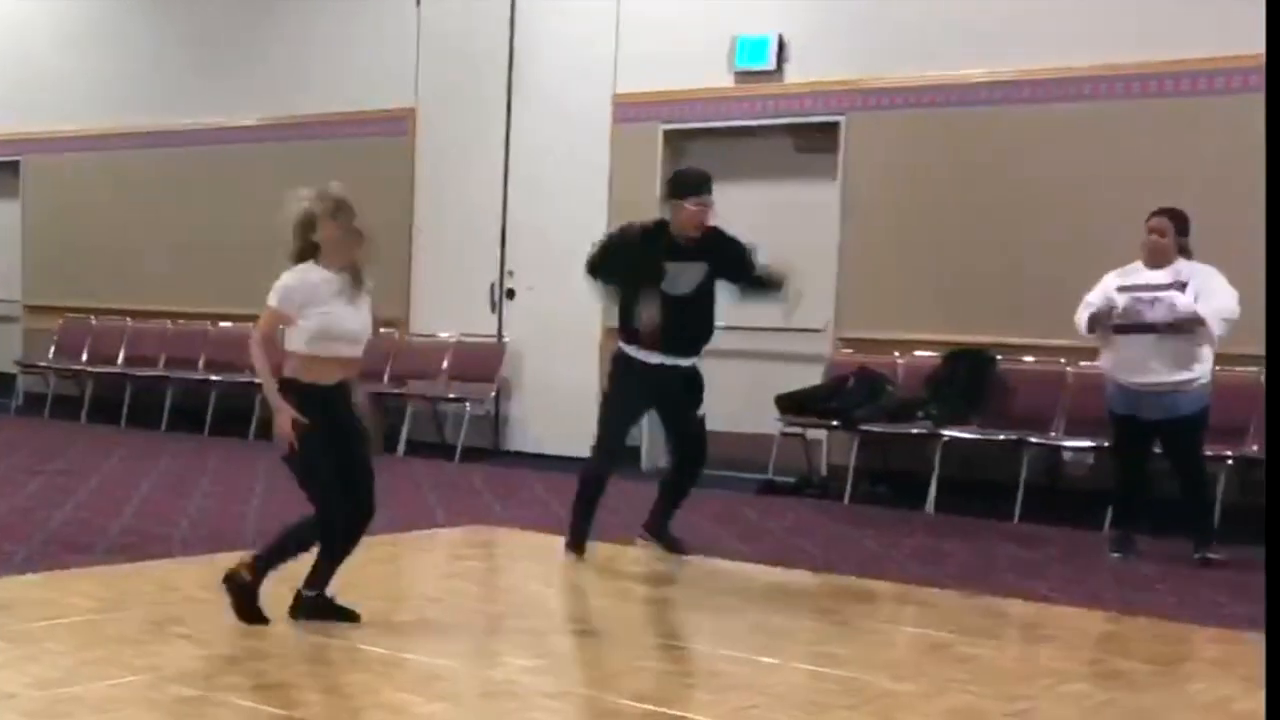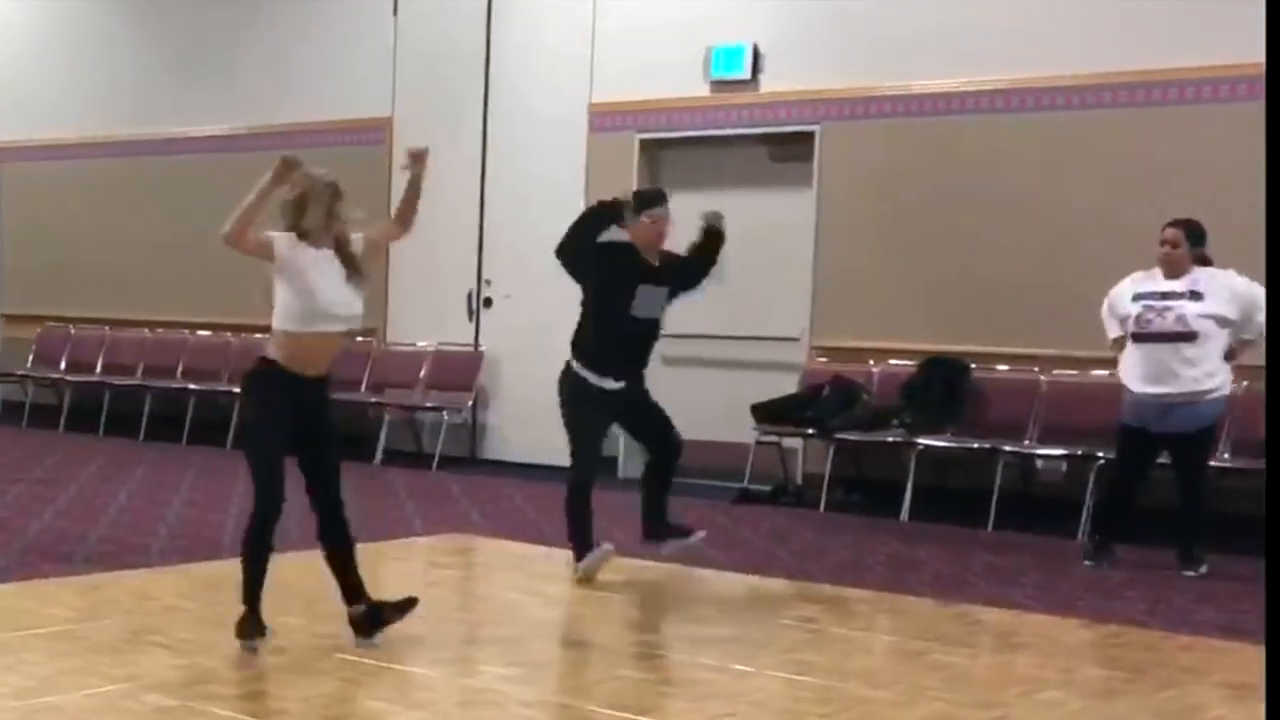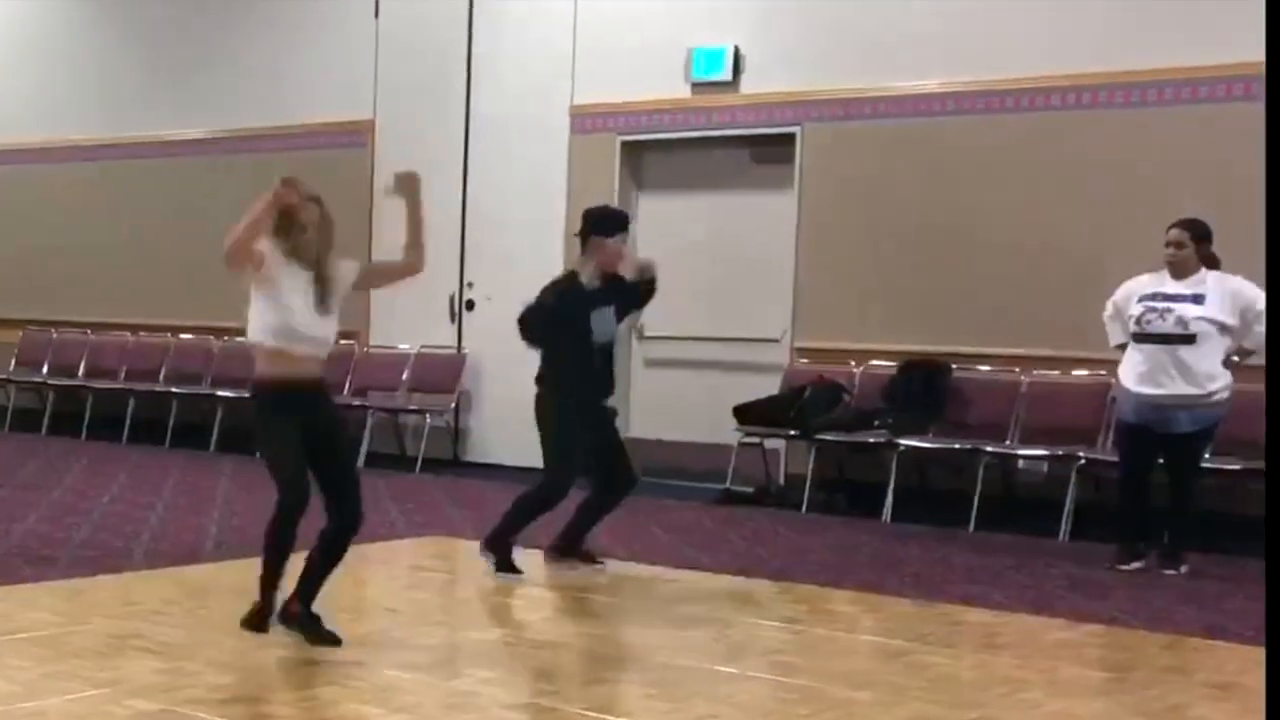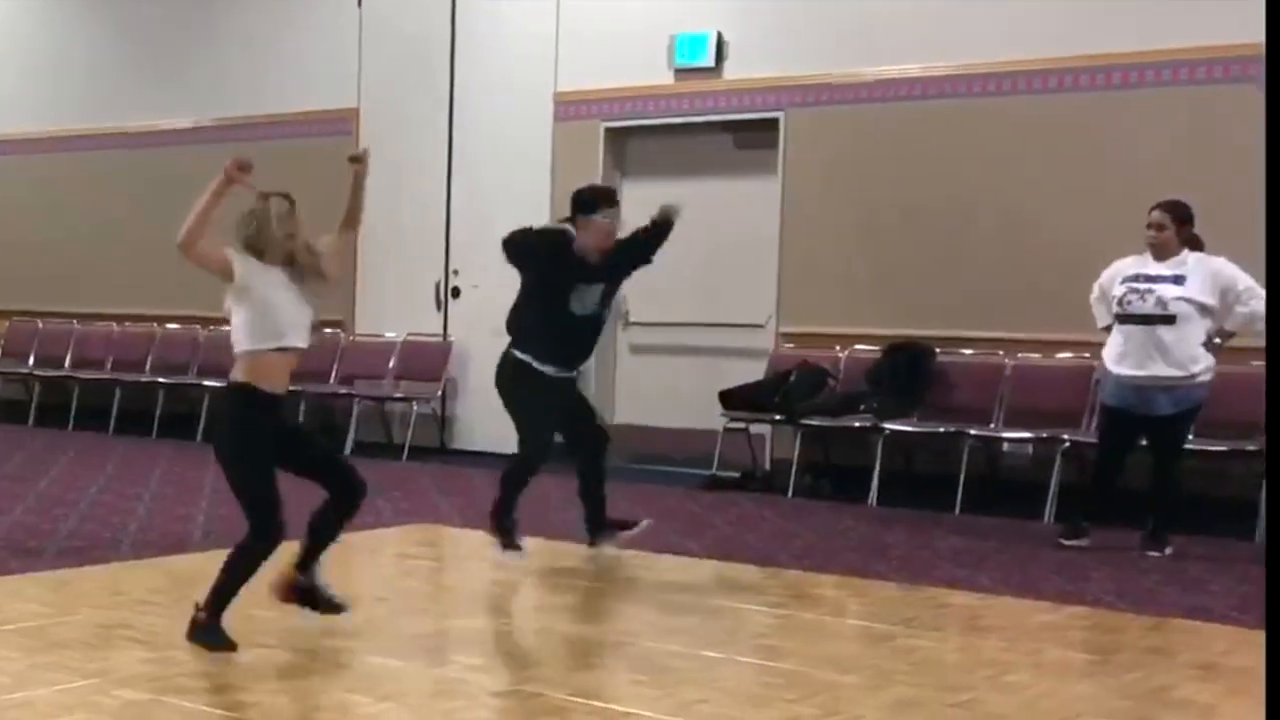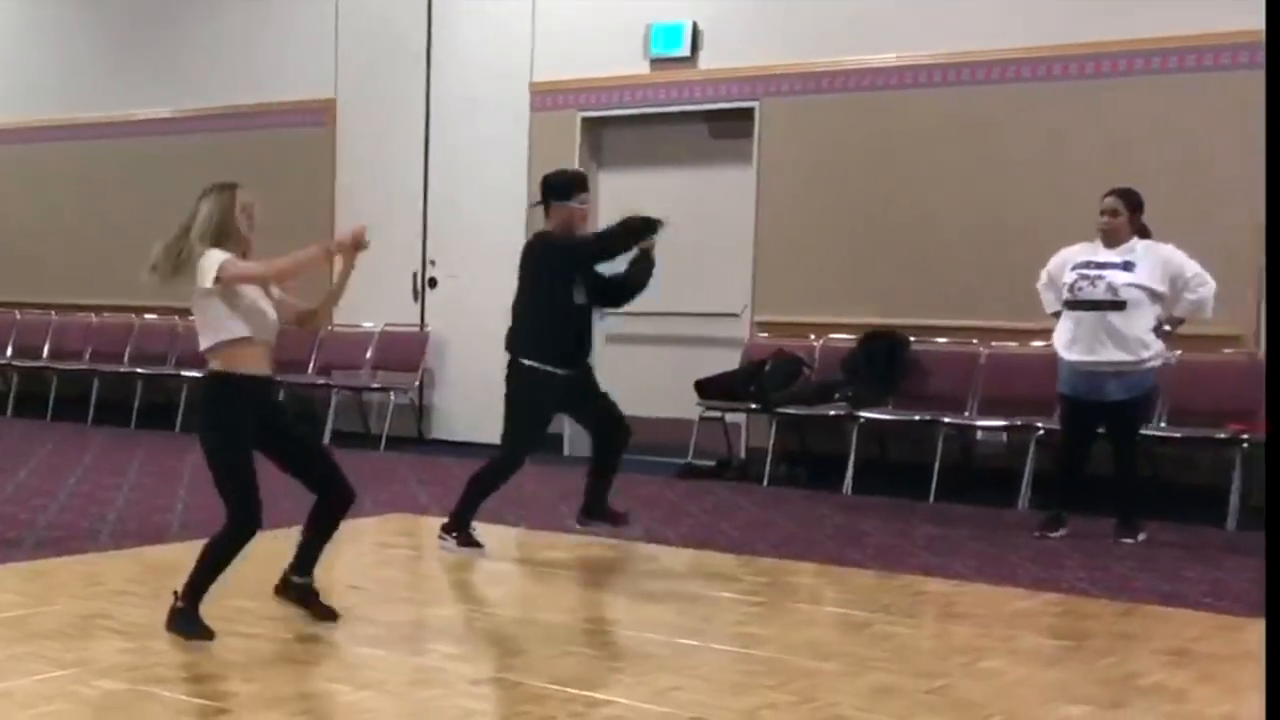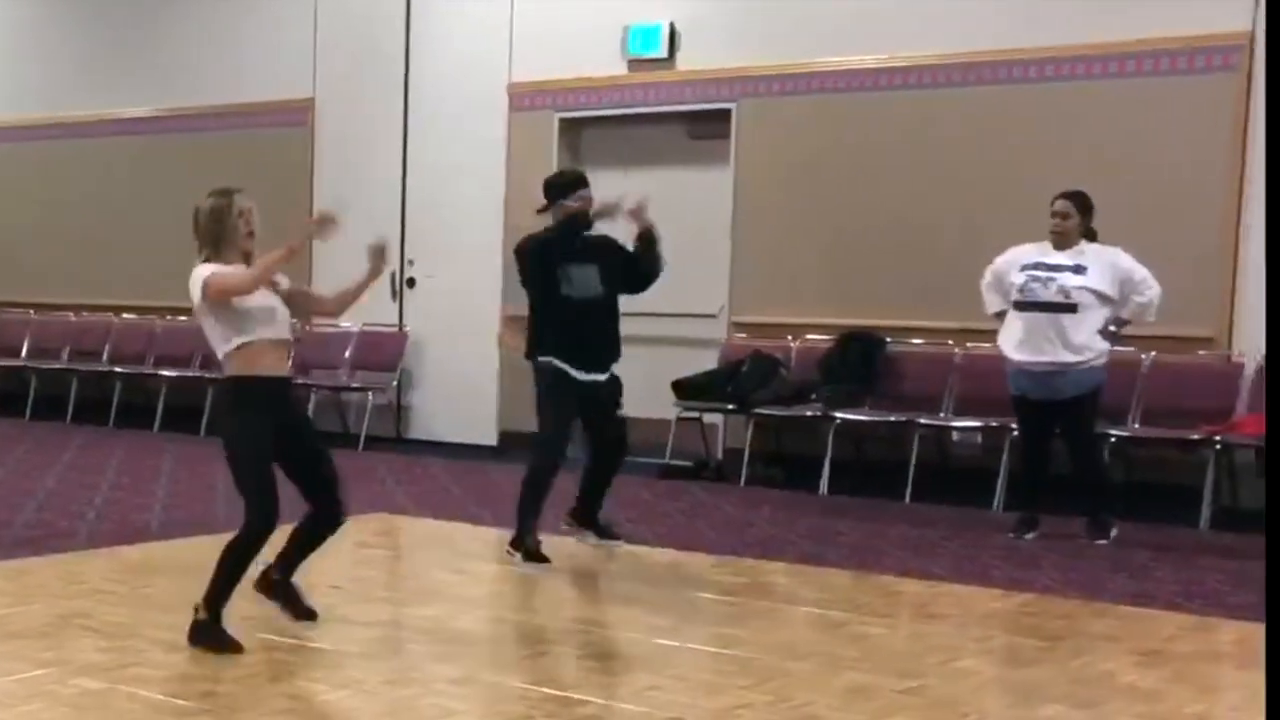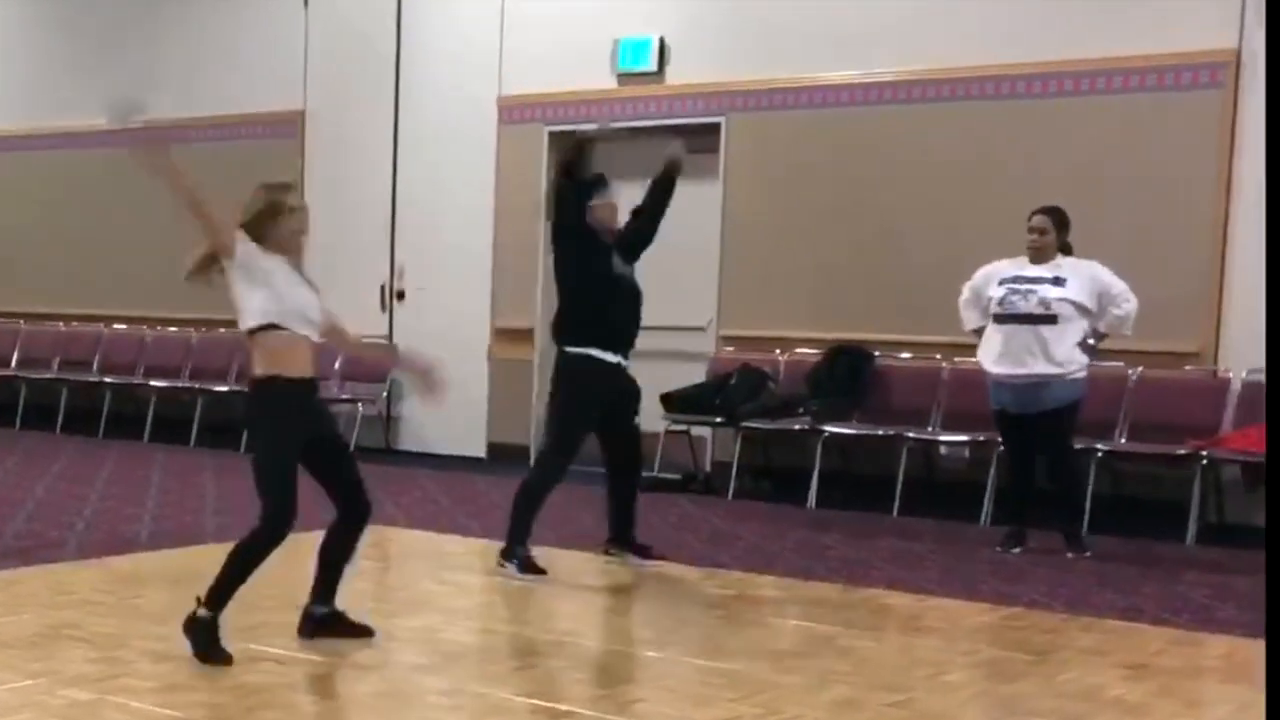
dt=0.4s
person 1, frame 1
left shoulder: (355, 278)
right shoulder: (298, 282)
right elbow: (258, 345)
left wrist: (360, 402)
right wrist: (278, 407)
left hip: (339, 401)
right hip: (301, 402)
left knee: (359, 506)
right knee: (331, 510)
left ankle: (311, 594)
right ankle: (247, 575)
person 1, frame 2
left shoulder: (348, 248)
right shoulder: (287, 249)
left elbow: (400, 225)
right elbow: (232, 237)
left wrist: (416, 176)
right wrist: (273, 180)
left hip: (312, 390)
right hip: (272, 385)
left knee: (329, 506)
right knee: (269, 502)
left ankle: (362, 609)
right ankle: (251, 610)
person 1, frame 3
left shoulder: (337, 274)
right shoulder: (265, 260)
left elbow: (412, 265)
right elbow: (231, 253)
left wrist: (412, 203)
right wrist: (272, 201)
left hip: (317, 402)
right hip: (275, 404)
left knee: (348, 515)
right knee: (293, 501)
left ankle: (298, 607)
right ankle: (266, 599)
person 1, frame 4
left shoulder: (300, 269)
right shoulder: (242, 268)
left elbow: (346, 231)
right elbow: (186, 245)
left wrist: (358, 179)
right wrist: (224, 185)
left hip: (275, 414)
right hip: (241, 412)
left knee: (349, 487)
right knee: (267, 526)
left ankle: (301, 578)
right ankle: (206, 617)
person 1, frame 5
left shoulder: (257, 280)
right shoulder: (212, 262)
left elbow: (308, 319)
right elbow: (275, 271)
left wrist: (345, 268)
right wrist: (333, 246)
left hip: (264, 399)
right hip: (227, 399)
left knee: (337, 491)
right knee: (245, 517)
left ankle: (299, 579)
right ankle: (184, 606)
person 1, frame 6
left shoulder: (269, 278)
right shoulder: (206, 276)
left elbow: (329, 306)
right elbow: (246, 282)
left wrist: (371, 274)
right wrist: (303, 239)
left hip: (284, 400)
right hip: (244, 401)
left knee: (331, 507)
right knee: (262, 514)
left ankle: (278, 576)
right ankle: (207, 618)
person 1, frame 7
left shoulder: (296, 280)
right shoulder: (245, 257)
left elbow: (342, 338)
right elbow: (201, 211)
left wrist: (402, 361)
right wrist: (165, 166)
left hip: (307, 403)
right hip: (273, 402)
left knee: (355, 506)
right knee: (277, 521)
left ankle: (320, 610)
right ankle: (205, 616)
person 2, frame 1
left shoulder: (715, 245)
right shoulder: (641, 241)
left elbow: (745, 272)
right elbow: (602, 267)
left wrist: (770, 281)
right wrist: (641, 298)
left hip: (683, 371)
right hip: (638, 366)
left knee: (692, 455)
right knee: (609, 450)
left ankle: (657, 526)
right ankle: (578, 533)
person 2, frame 2
left shoulder: (668, 268)
right shoulder: (610, 259)
left elbow: (693, 271)
right elbow: (568, 251)
left wrist: (713, 235)
right wrist: (611, 211)
left hip: (626, 386)
right hip: (585, 385)
left knee: (667, 448)
right knee: (586, 466)
left ankle: (656, 526)
right ankle: (583, 550)
person 2, frame 3
left shoulder: (612, 287)
right shoulder: (564, 292)
left elbow: (633, 299)
right elbow: (532, 328)
left wrist: (644, 281)
right wrist: (583, 287)
left hip: (593, 406)
right hip: (562, 406)
left knee: (619, 480)
right knee: (557, 484)
left ankle: (566, 545)
right ankle: (497, 544)
person 2, frame 4
left shoulder: (612, 261)
right shoulder: (554, 252)
left elbow: (641, 246)
right elbow: (514, 245)
left wrist: (663, 224)
right wrist: (567, 240)
left hip: (561, 375)
right hip: (523, 372)
left knee: (592, 441)
right knee: (537, 446)
left ankle: (599, 525)
right ankle: (502, 519)
person 2, frame 5
left shoulder: (574, 251)
right shoulder: (545, 250)
left elbow: (609, 294)
right elbow: (604, 246)
left wrist: (644, 255)
right wrist: (646, 226)
left hip: (572, 370)
right hip: (534, 373)
left knee: (614, 431)
right knee: (512, 455)
left ankle: (594, 509)
right ankle: (456, 526)
person 2, frame 6
left shoulder: (604, 250)
right shoulder: (536, 248)
left elbow: (640, 278)
right elbow: (553, 247)
left wrist: (646, 233)
right wrist: (587, 219)
left hip: (598, 374)
right hip: (557, 370)
left knee: (612, 447)
right knee: (551, 449)
left ankle: (584, 516)
right ankle: (523, 537)
person 2, frame 7
left shoulder: (619, 246)
right shoulder: (574, 241)
left elbow: (647, 216)
right elbow: (567, 191)
left wrist: (668, 173)
right wrist: (581, 149)
left hip: (612, 370)
right hip: (582, 366)
left knee: (627, 458)
right knee: (554, 459)
left ankle: (620, 539)
right ankle: (514, 548)
person 3, frame 1
left shoulder: (1200, 275)
right shoulder: (1118, 278)
left elbow: (1225, 307)
right elbow: (1084, 315)
left wrist: (1187, 320)
right wrist: (1098, 318)
left hip: (1183, 391)
right hip: (1127, 390)
left knee: (1190, 467)
right knee: (1130, 466)
left ankle: (1204, 540)
right ankle: (1123, 532)
person 3, frame 2
left shoulder: (1221, 284)
right shoulder: (1136, 284)
left elbow: (1260, 307)
right elbow: (1110, 310)
left wrist: (1238, 346)
right wrist: (1120, 344)
left hip: (1197, 402)
right hip: (1141, 401)
left knee: (1191, 481)
right knee: (1126, 475)
left ankle: (1190, 551)
right ankle: (1101, 540)
person 3, frame 3
left shoulder: (1228, 289)
right shoulder: (1141, 286)
left elbow: (1261, 318)
right elbow: (1113, 312)
left wrist: (1235, 357)
right wrist: (1129, 352)
left hip: (1194, 405)
right hip: (1138, 400)
left knee: (1182, 482)
right knee: (1132, 476)
left ankle: (1174, 551)
right ankle: (1134, 545)
person 3, frame 4
left shoulder: (1210, 270)
right shoulder: (1125, 268)
left elbow: (1252, 300)
right elbow: (1099, 297)
left wrist: (1216, 340)
left hip: (1177, 386)
right hip: (1121, 382)
left knee: (1166, 462)
right knee: (1108, 456)
left ankle: (1158, 534)
right ankle: (1080, 522)
person 3, frame 5
left shoulder: (1159, 256)
right shoulder: (1074, 255)
left elbow: (1200, 287)
right elbow: (1048, 283)
left wrist: (1165, 327)
right wrist: (1063, 322)
left hip: (1130, 371)
right hip: (1076, 369)
left knee: (1125, 448)
right knee: (1072, 445)
left ankle: (1129, 520)
right ankle: (1056, 513)
person 3, frame 6
left shoulder: (1108, 260)
right shoulder: (1021, 256)
left elbow: (1146, 291)
right elbow: (991, 282)
left wrist: (1112, 329)
right wrist: (1007, 322)
left hip: (1078, 370)
right hip: (1026, 369)
left knee: (1082, 446)
right knee: (1032, 446)
left ankle: (1101, 517)
right ankle: (1029, 514)
person 3, frame 7
left shoulder: (1086, 273)
right shoulder: (999, 271)
left elbow: (1124, 303)
right elbow: (969, 299)
left wrist: (1091, 341)
right wrist: (986, 338)
left hip: (1058, 383)
right hip: (1007, 382)
left knee: (1059, 458)
right knee: (1018, 460)
left ankle: (1073, 531)
right ankle: (1017, 528)
